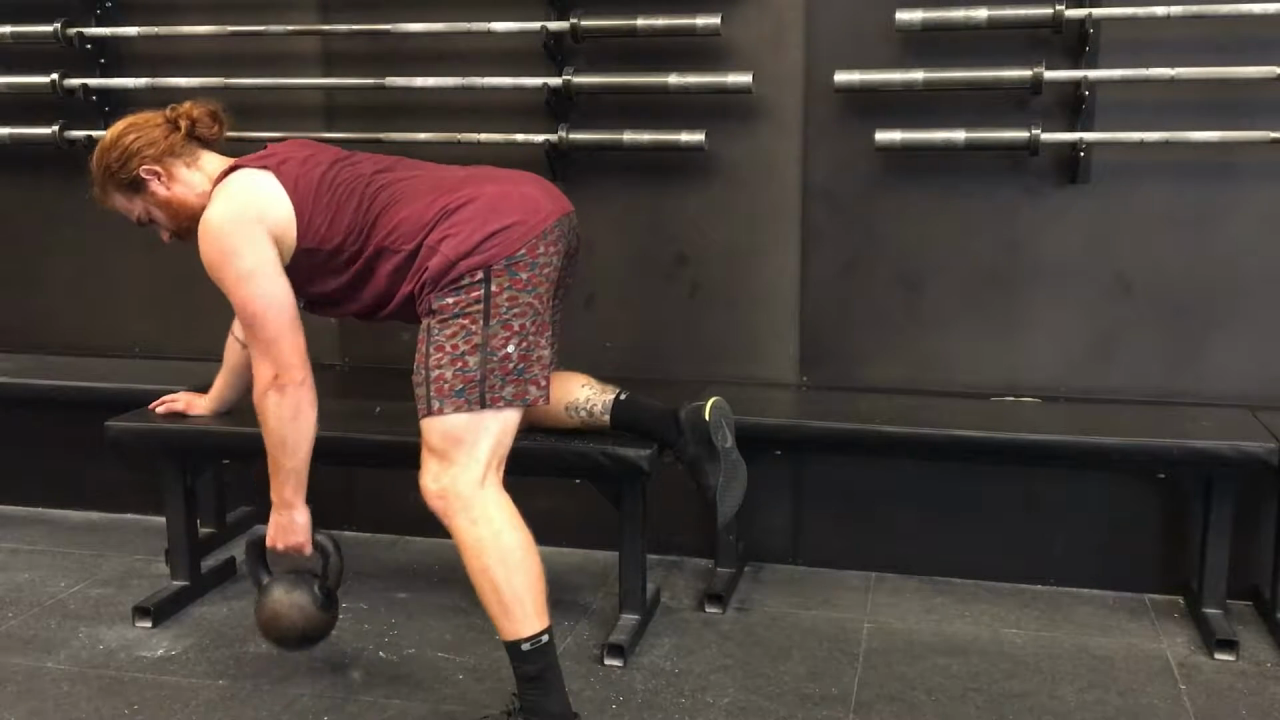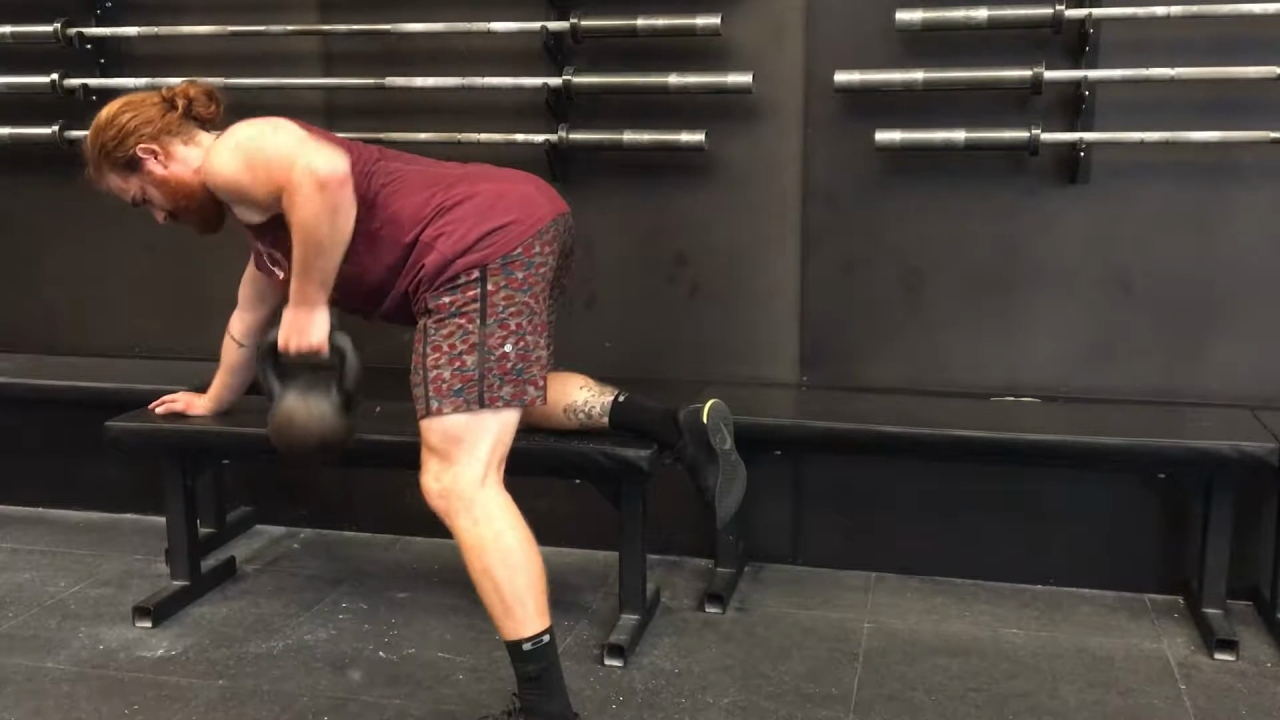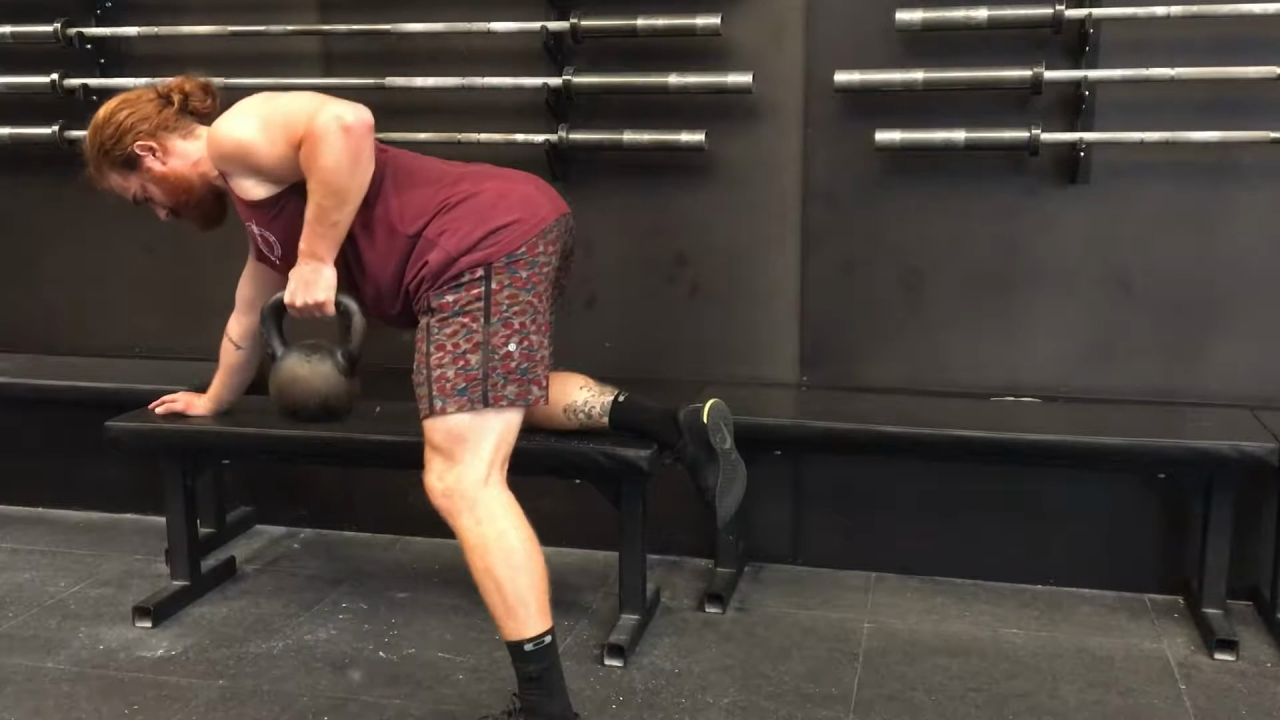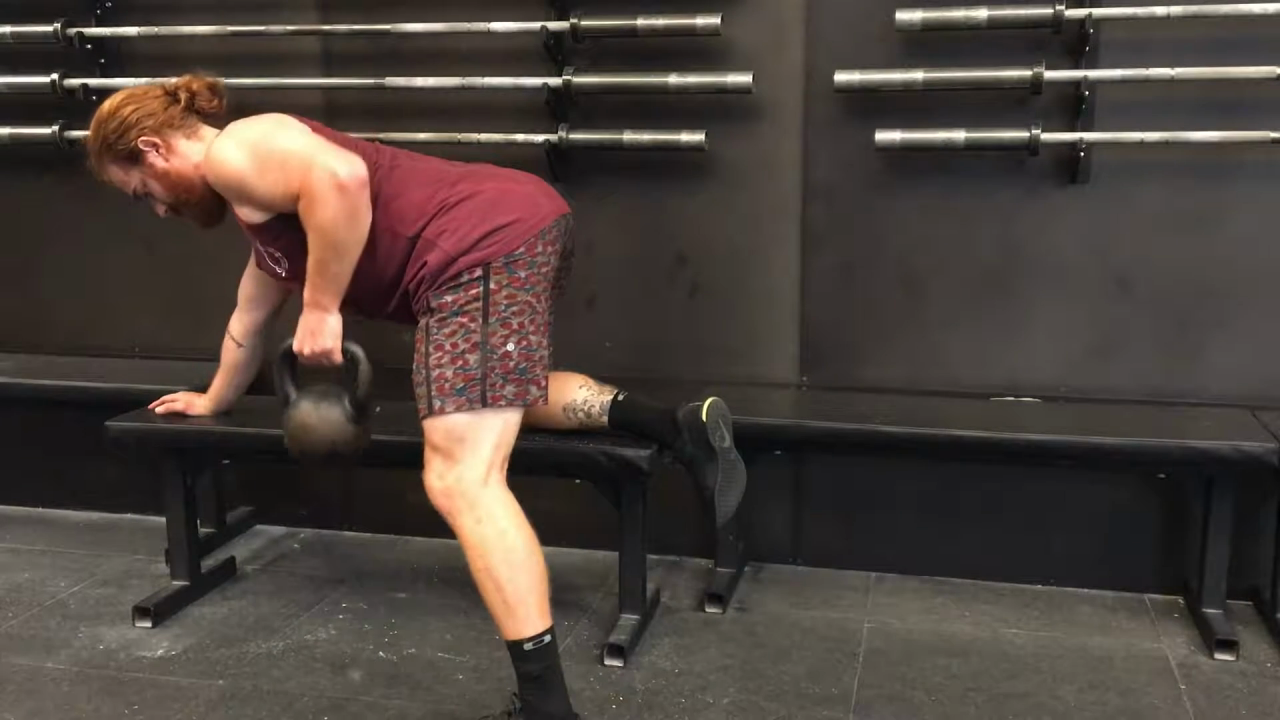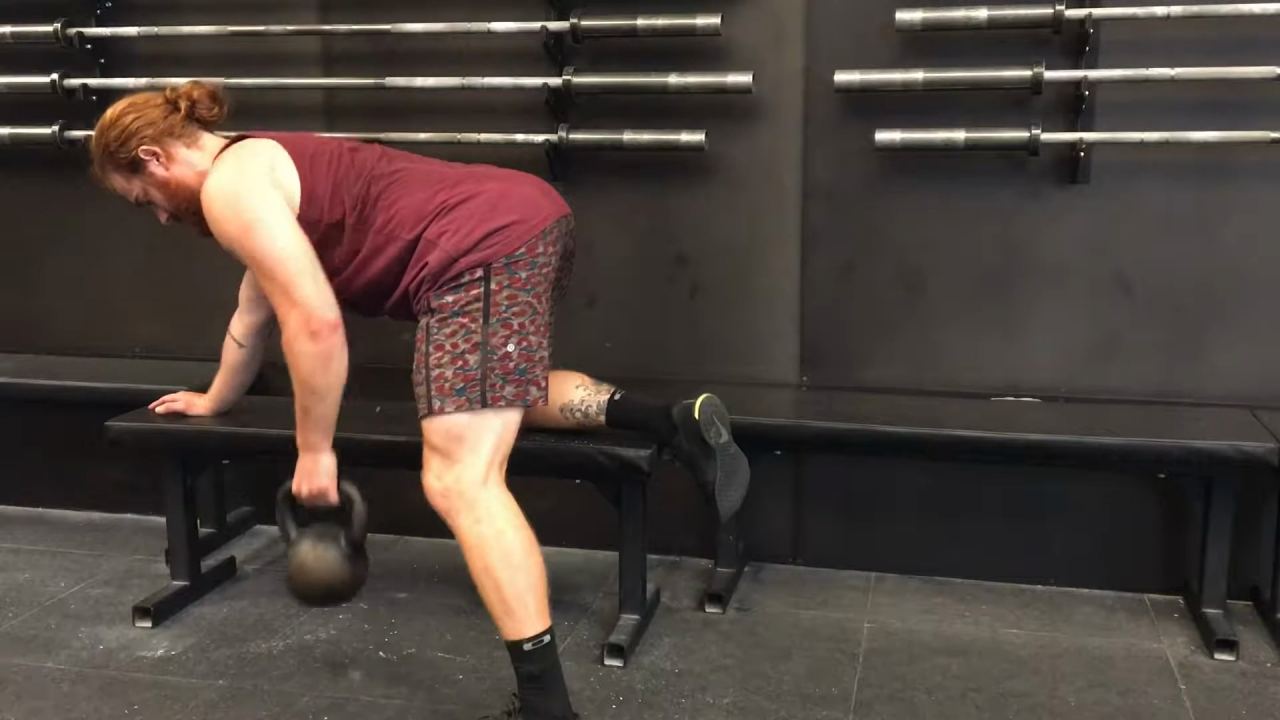
dt=0.4s
person 1, frame 1
left shoulder: (227, 218)
right shoulder: (265, 177)
left elbow: (285, 375)
right elbow: (258, 320)
left wrist: (288, 507)
right wrist: (214, 399)
left hip: (485, 250)
right hip: (530, 212)
left knee: (457, 486)
right knee: (497, 394)
right ankle: (683, 426)
person 1, frame 2
left shoulder: (234, 155)
right shoulder: (259, 186)
left elbow: (325, 176)
right elbow: (253, 313)
left wrist: (310, 306)
right wrist: (214, 399)
left hip: (481, 246)
right hip: (523, 216)
left knee: (459, 485)
right knee: (497, 393)
right ankle: (681, 428)
person 1, frame 3
left shoulder: (238, 136)
right shoulder: (257, 190)
left elbow: (346, 125)
right elbow: (249, 313)
left wrist: (316, 258)
right wrist: (214, 400)
left hip: (484, 244)
right hip: (522, 218)
left knee: (462, 484)
right knee: (500, 394)
right ankle: (681, 428)
person 1, frame 4
left shoulder: (234, 153)
right shoulder: (259, 179)
left elbow: (343, 184)
right elbow: (252, 313)
left wrist: (321, 312)
right wrist: (213, 400)
left hip: (483, 244)
right hip: (523, 215)
left knee: (461, 483)
right knee: (501, 393)
right ankle: (681, 427)
person 1, frame 5
left shoulder: (229, 186)
right shoulder: (264, 167)
left elbow: (314, 327)
right elbow: (257, 310)
left wrist: (315, 453)
right wrist: (214, 400)
left hip: (482, 247)
right hip: (525, 214)
left knee: (460, 485)
right knee: (498, 393)
right ankle: (677, 423)
